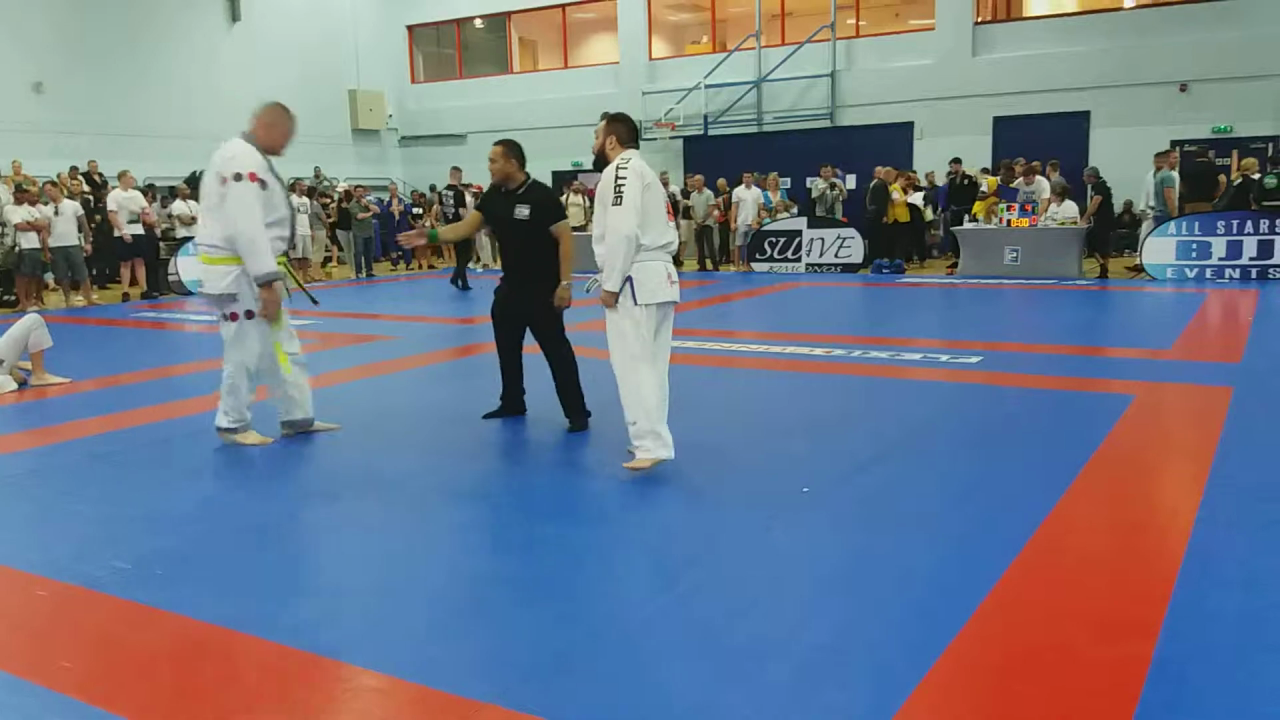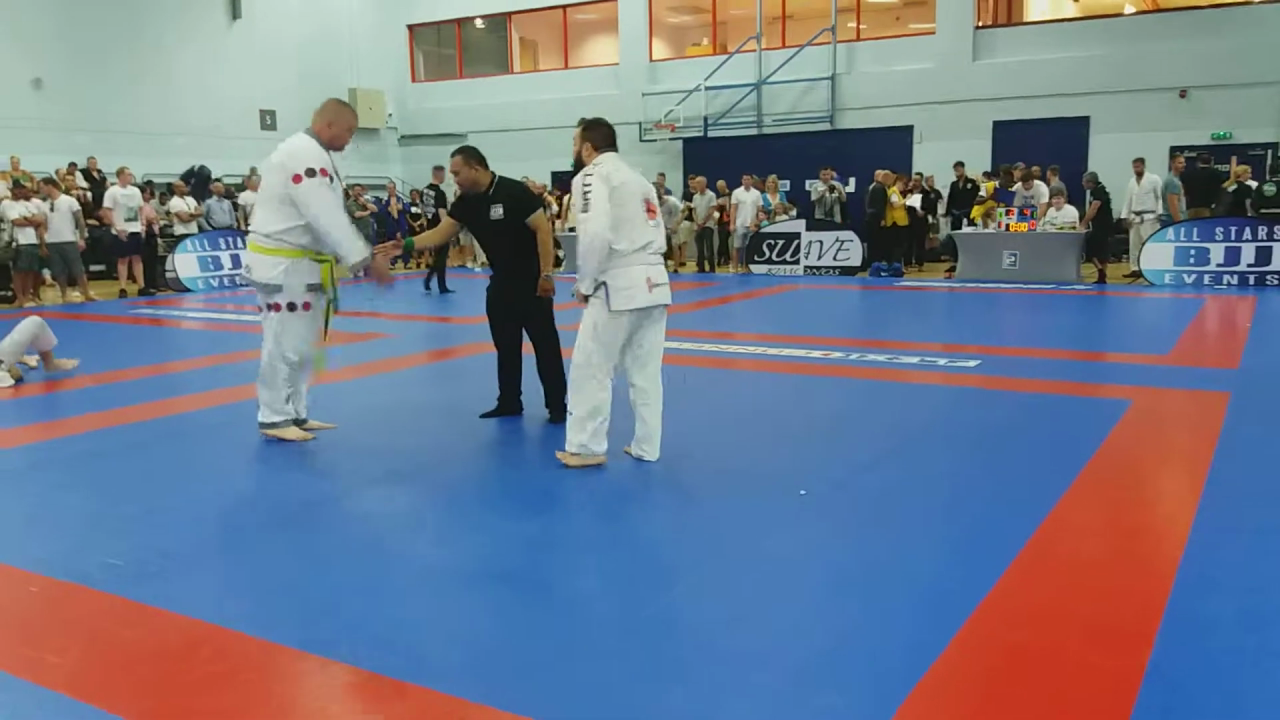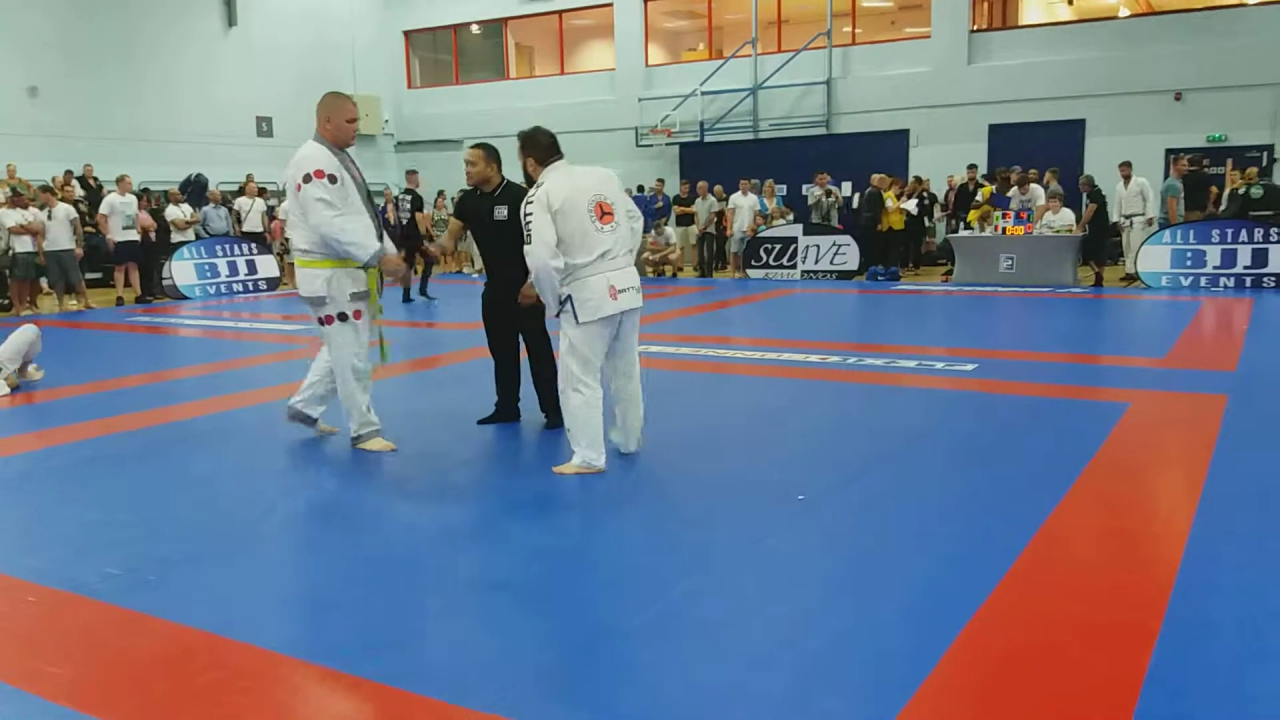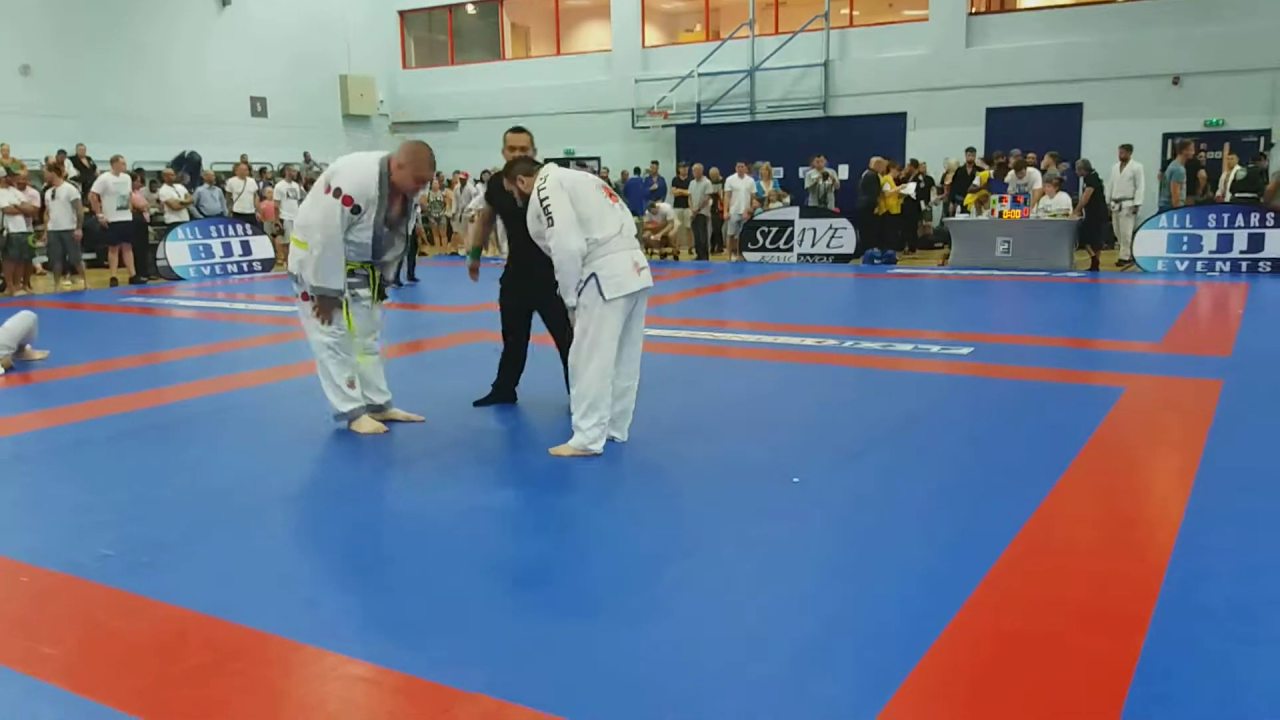
dt=0.5s
person 1, frame 1
left shoulder: (621, 169)
right shoulder: (644, 172)
left elbow: (623, 231)
left wrist: (610, 284)
left hip: (637, 281)
right hip: (662, 278)
left knee: (633, 365)
right knee: (652, 366)
left ankle: (652, 444)
right ankle: (655, 442)
person 1, frame 2
left shoulder: (592, 176)
right shoulder: (636, 179)
left elbow: (594, 236)
left wrist: (584, 285)
left hip: (618, 285)
right hip: (654, 281)
left knee: (591, 367)
right knee: (645, 371)
left ankle: (587, 447)
right ankle: (646, 446)
person 1, frame 3
left shoulder: (539, 196)
right shoulder: (604, 176)
left elbow: (542, 261)
right elbow: (634, 222)
left wrist: (554, 303)
left hip: (587, 294)
right hip: (626, 284)
left knee: (580, 380)
right knee: (624, 368)
left ankle: (589, 458)
right ankle: (628, 438)
person 1, frame 4
left shoulder: (546, 187)
right shoulder: (574, 178)
left elbow: (567, 246)
left wrist: (570, 298)
right wrist: (575, 293)
left hip: (606, 277)
right hip: (632, 267)
left knee: (591, 360)
right knee: (623, 357)
left ankle: (587, 438)
right ankle: (614, 428)
person 2, frame 1
left shoulder: (246, 157)
right shoulder: (245, 160)
right elbow: (246, 227)
left wrist: (267, 276)
right wrist: (267, 281)
left hip: (250, 269)
right hip: (237, 272)
left knee: (281, 344)
right knee: (247, 352)
left ankle: (298, 417)
right ankle: (231, 423)
person 2, frame 2
left shoulder: (304, 152)
right shoulder: (307, 156)
right elbow: (326, 218)
right wrist: (364, 259)
left hip: (294, 262)
right hip: (283, 265)
left knee: (300, 343)
right knee: (286, 344)
left ankle: (292, 415)
right ankle: (274, 418)
person 2, frame 3
left shoulder: (338, 157)
right shoulder: (313, 161)
left elbow: (358, 215)
right elbow: (330, 224)
left wrist: (387, 252)
right wrist: (379, 255)
left hip: (348, 271)
right hip: (332, 275)
left knee: (341, 349)
right knee: (351, 355)
left ankle: (304, 406)
right ankle: (364, 430)
person 2, frame 4
left shoulder: (408, 186)
right shoulder: (354, 178)
left elbow: (398, 236)
right elbow: (327, 239)
left wrist: (382, 277)
right wrist: (326, 291)
left hip: (362, 264)
right hip: (317, 258)
left knee: (367, 335)
right knee: (331, 337)
left ankle: (378, 404)
right ankle: (353, 410)
person 3, frame 1
left shoulder: (542, 196)
right shoulder: (493, 196)
left elbow: (565, 238)
right elbow: (466, 227)
left wrist: (565, 284)
right wrist: (430, 236)
left hip: (542, 287)
right hip: (511, 285)
left knee: (557, 349)
right knee: (506, 347)
left ankle: (577, 412)
right ankle: (512, 403)
person 3, frame 2
left shoulder: (514, 191)
right shoulder: (466, 202)
left elbow: (543, 228)
right elbow: (440, 234)
left wrist: (546, 273)
right wrist: (404, 245)
left hip: (530, 279)
right hip: (501, 281)
left knee: (545, 341)
right knee: (505, 344)
left ankle: (557, 405)
right ankle: (509, 402)
person 3, frame 3
left shoulder: (518, 197)
right shoulder: (468, 200)
right elbow: (451, 235)
left wrist: (534, 282)
right wrist: (441, 245)
left hip: (525, 287)
right hip: (494, 288)
left knee: (538, 348)
right knee: (501, 351)
left ankle: (553, 410)
right ankle: (507, 407)
person 3, frame 4
right shoulder: (497, 182)
right elbow: (485, 216)
right wrist: (474, 253)
left hip: (549, 271)
right hip: (516, 269)
left knee: (564, 333)
right knee: (512, 335)
right ankle: (503, 389)
